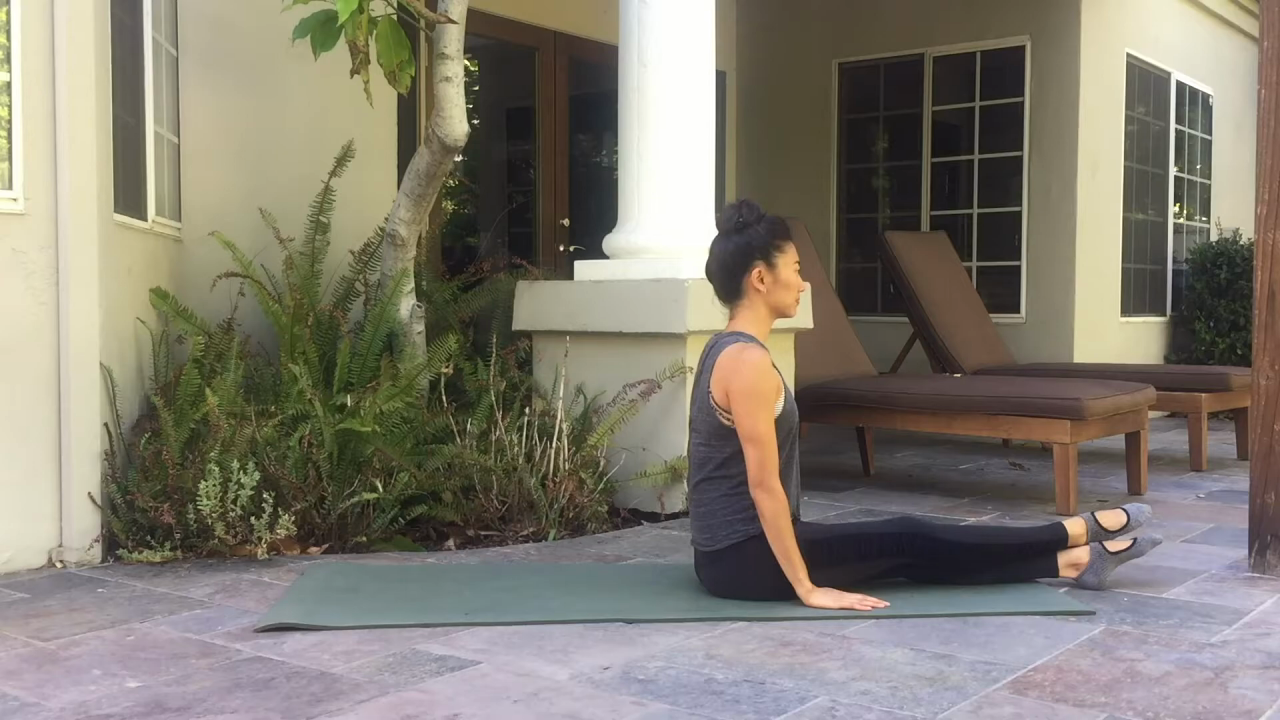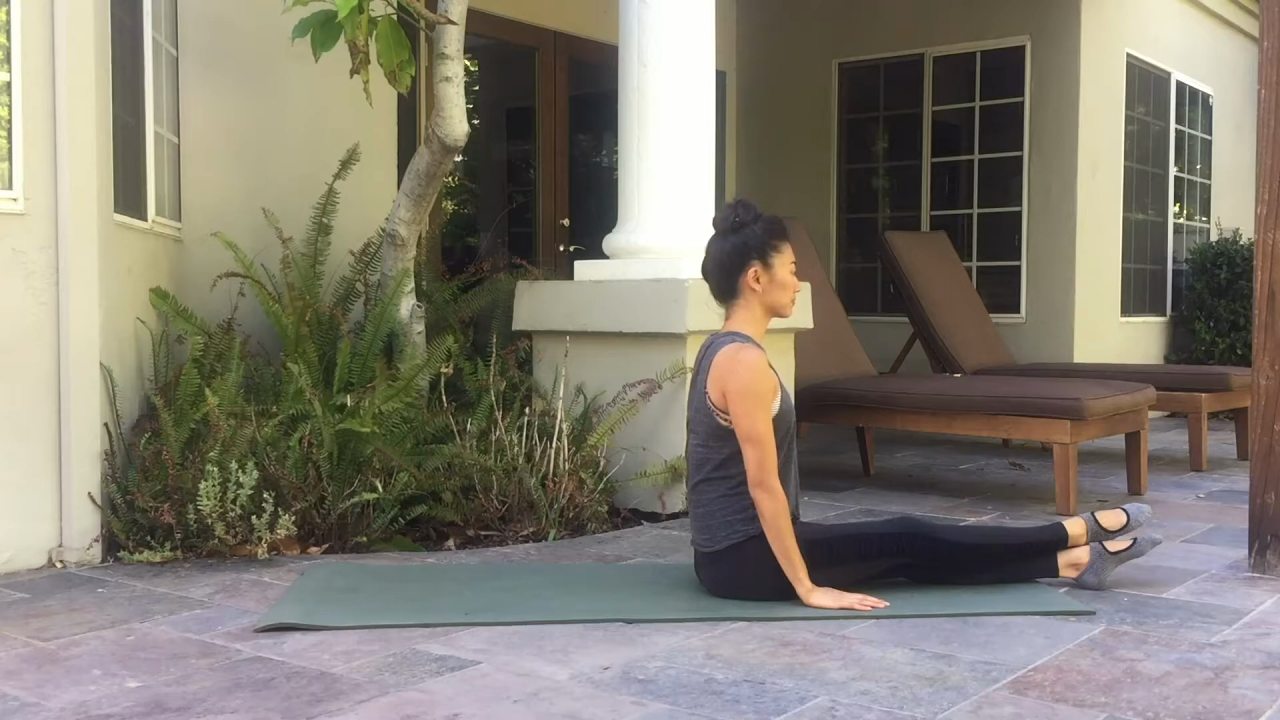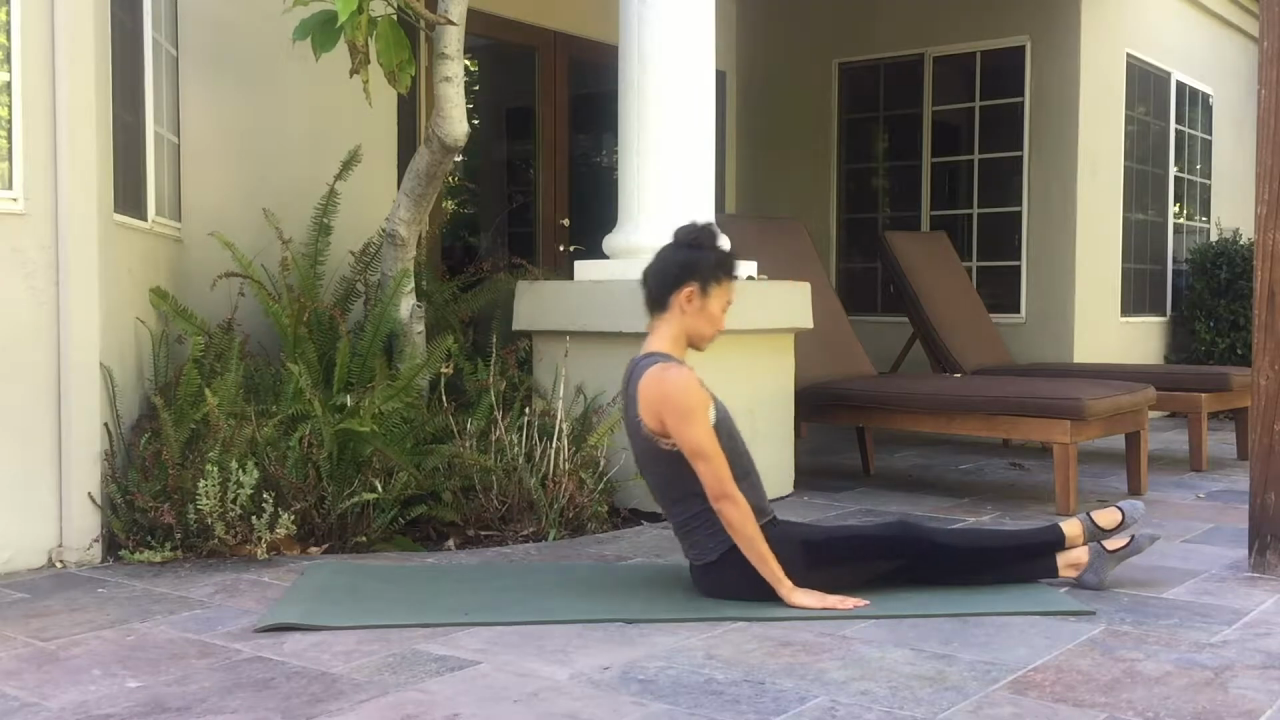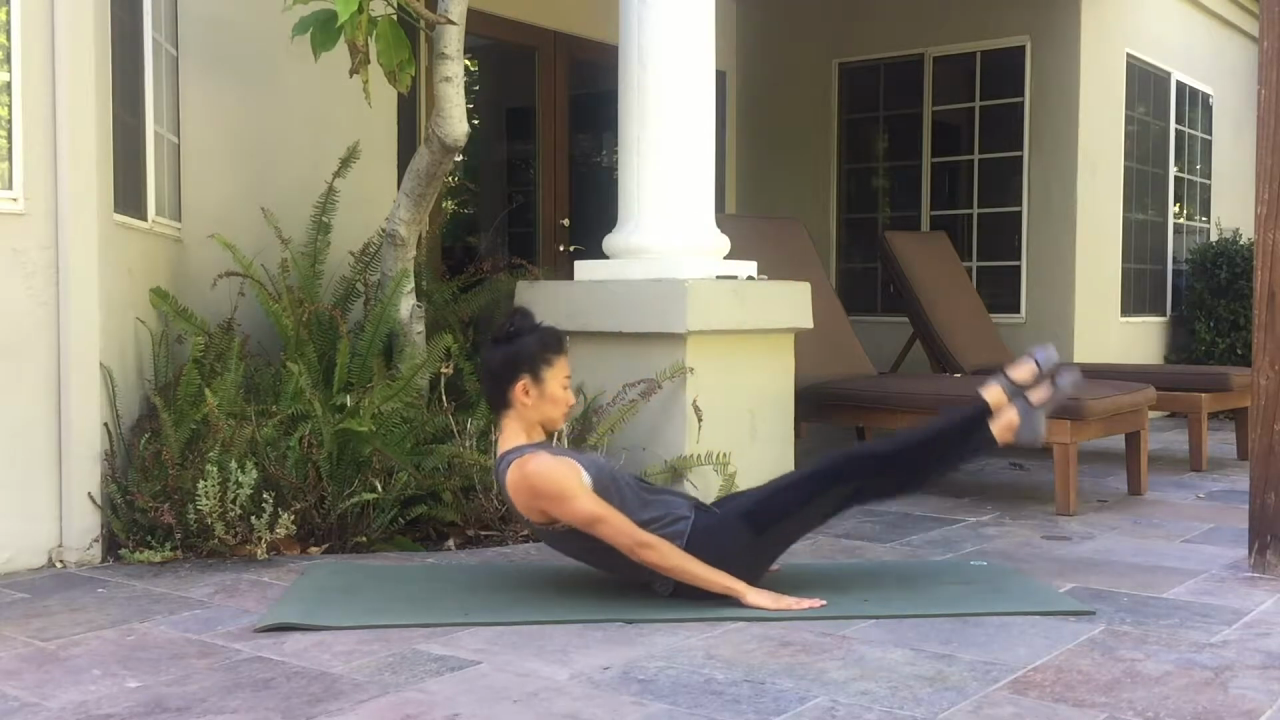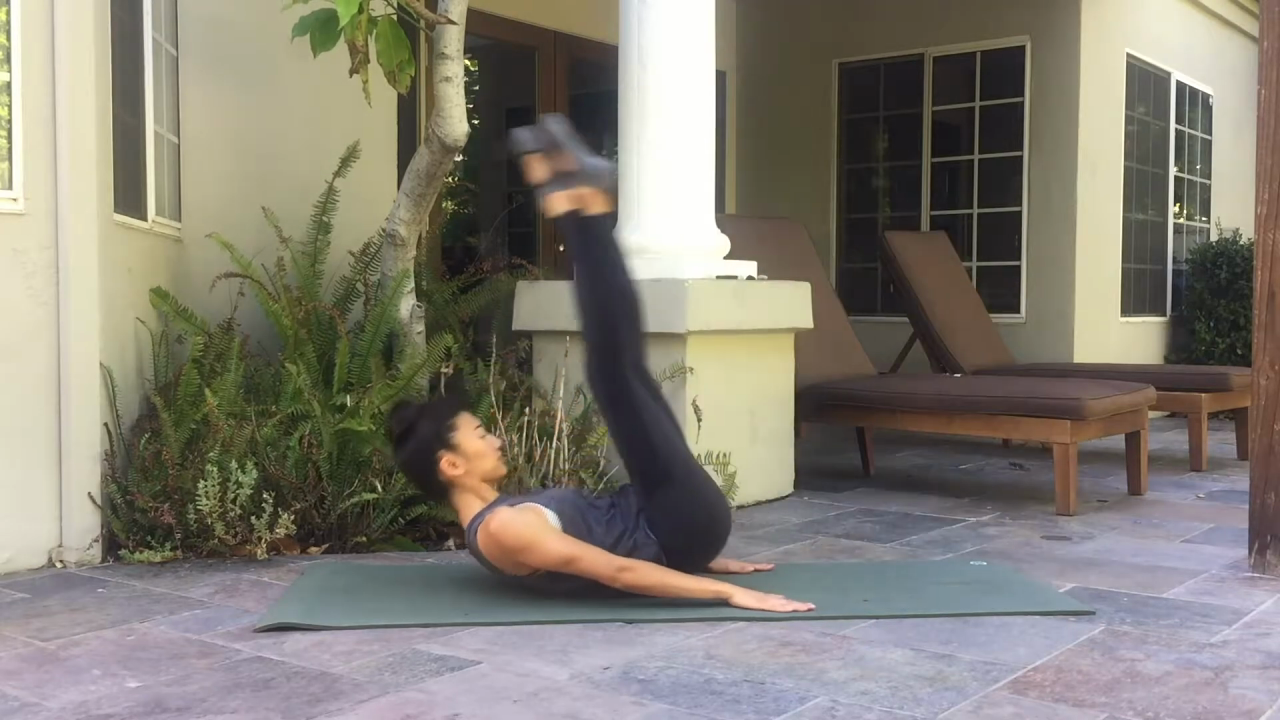
dt=0.5s
person 1, frame 1
left shoulder: (726, 349)
right shoulder: (748, 361)
right elbow: (763, 485)
left wrist: (804, 574)
right wrist: (806, 588)
left hip: (736, 551)
right hip: (747, 559)
left knee: (903, 548)
right knee: (909, 539)
left ankle: (1071, 561)
right ankle: (1081, 531)
person 1, frame 2
left shoulder: (723, 350)
right shoulder: (745, 361)
right elbow: (763, 486)
left wrist: (802, 572)
right wrist: (806, 588)
left hip: (735, 552)
right hip: (747, 560)
left knee: (905, 549)
right knee: (907, 539)
left ankle: (1070, 561)
right ankle: (1080, 532)
person 1, frame 3
left shoulder: (652, 374)
right shoulder: (670, 383)
right elbow: (724, 497)
left wrist: (789, 575)
right wrist: (787, 588)
left hip: (731, 558)
right hip: (737, 569)
left knee: (901, 543)
right knee: (904, 542)
left ankle: (1068, 561)
right ankle: (1077, 535)
person 1, frame 4
left shoulder: (534, 458)
right shoulder: (532, 472)
right elbow: (636, 541)
right wrist: (743, 589)
left hip: (700, 524)
right hip: (702, 546)
left knee: (847, 475)
right knee: (845, 471)
left ankle: (999, 415)
right ankle: (998, 406)
person 1, frame 5
left shoulder: (494, 519)
right shoulder: (502, 533)
right elbow: (618, 571)
right wrist: (730, 593)
left hip: (671, 532)
right hip: (681, 524)
right knee: (614, 371)
